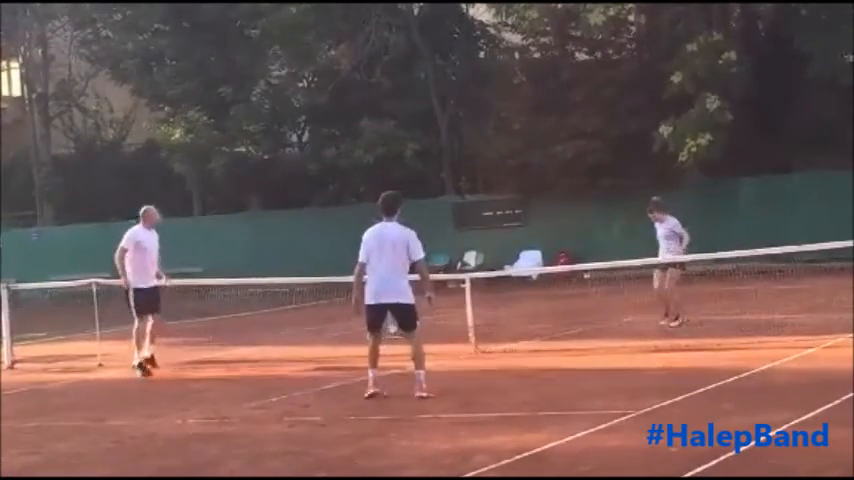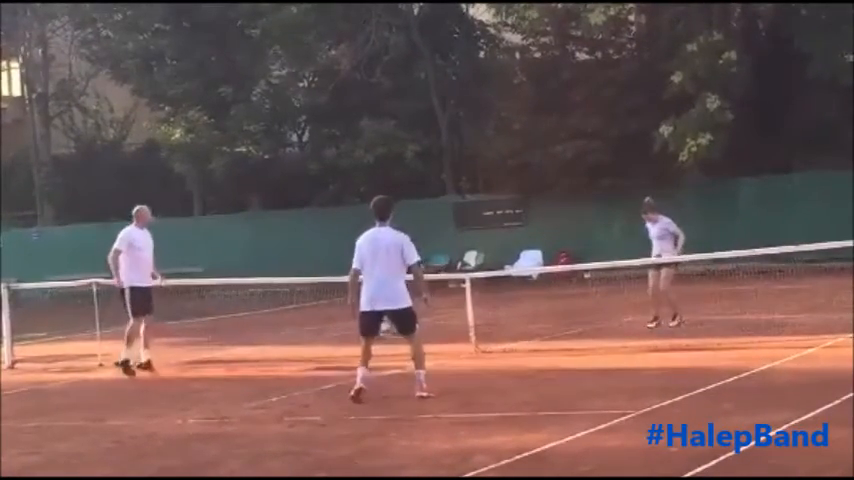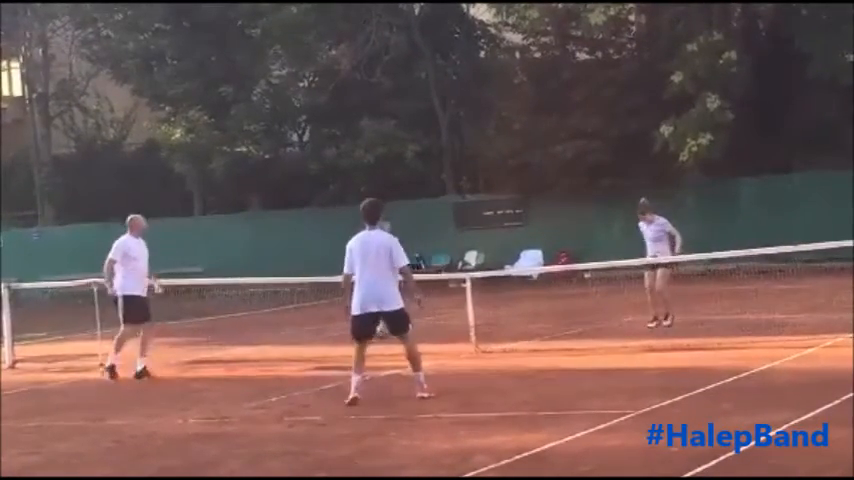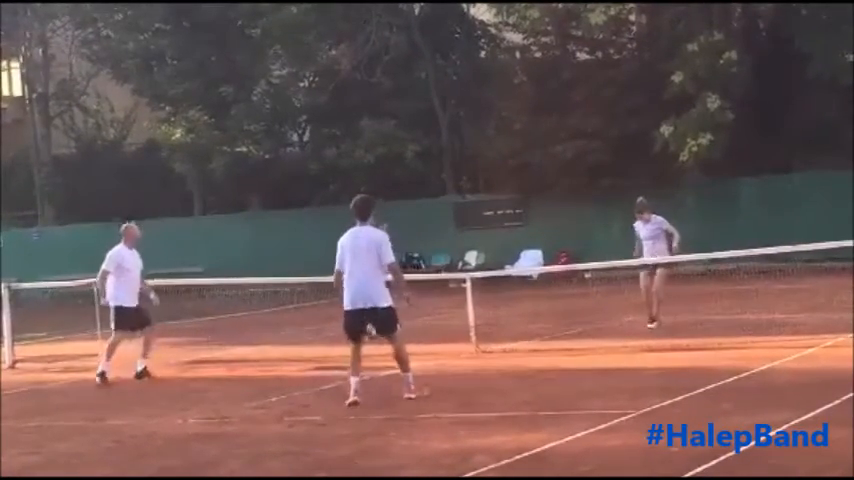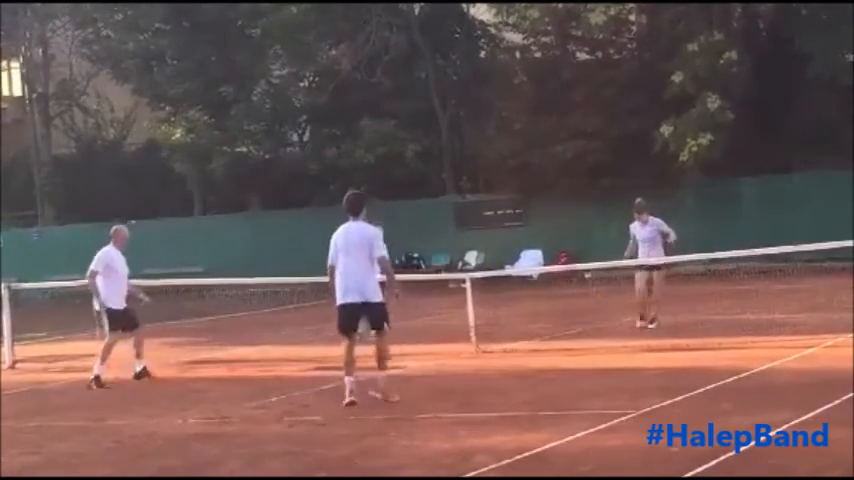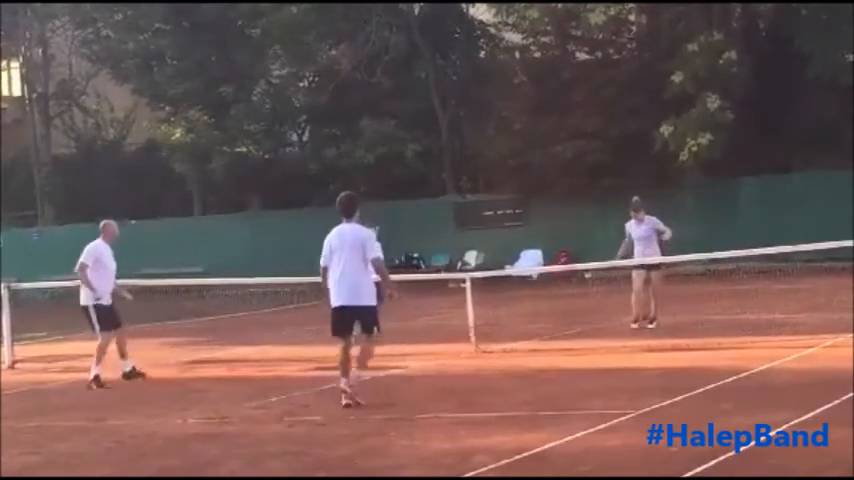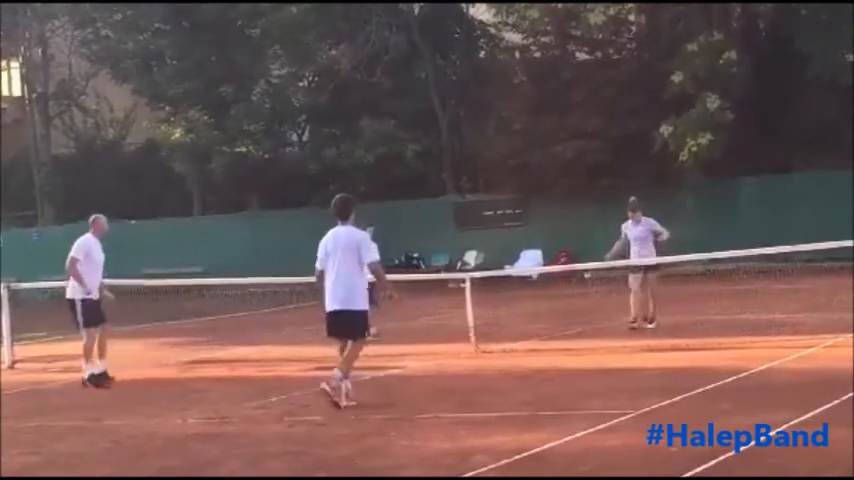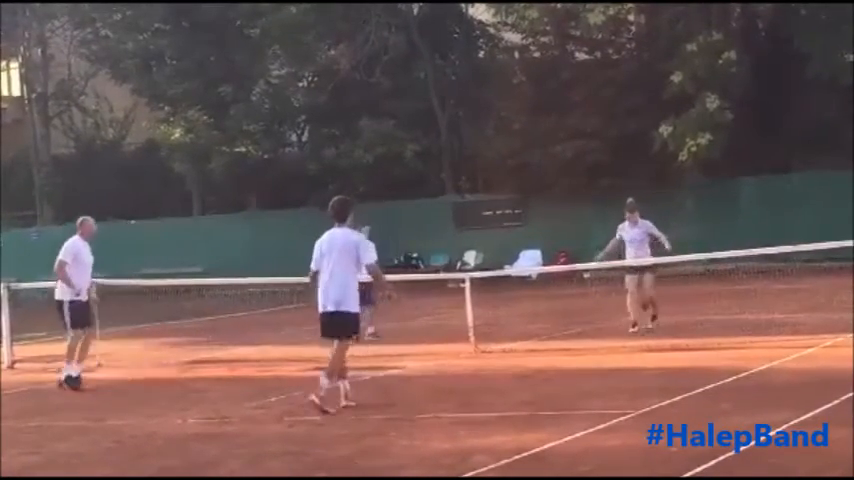
dt=0.1s
person 1, frame 1
left shoulder: (370, 234)
right shoulder: (407, 234)
left elbow: (361, 266)
right elbow: (420, 264)
left wrist: (356, 293)
right wrist: (428, 289)
left hip: (373, 295)
right hip: (400, 295)
left knee: (375, 339)
right knee: (413, 338)
left ankle: (372, 383)
right ankle: (421, 385)
person 1, frame 2
left shoulder: (363, 240)
right shoulder: (401, 238)
left elbow: (355, 272)
right elbow: (415, 268)
left wrist: (351, 297)
right wrist: (424, 291)
left hip: (370, 301)
right hip: (398, 299)
left knee: (366, 342)
right knee: (414, 339)
left ankle: (360, 382)
right ankle: (421, 386)
person 1, frame 3
left shoulder: (353, 243)
right shoulder: (390, 240)
left elbow: (347, 277)
right elbow: (404, 270)
left wrist: (347, 300)
right wrist: (415, 293)
left hip: (361, 304)
right hip: (389, 301)
left knee: (361, 346)
right knee: (408, 340)
left ankle: (355, 389)
right ankle: (421, 387)
person 1, frame 4
left shoulder: (344, 239)
right shoulder: (380, 236)
left elbow: (338, 273)
right elbow: (392, 267)
left wrist: (342, 293)
right wrist: (404, 290)
left hip: (352, 300)
right hip: (378, 298)
left knee: (356, 345)
right knee: (395, 340)
left ankle: (354, 391)
right ankle: (409, 387)
person 1, frame 5
left shoulder: (337, 234)
right shoulder: (372, 231)
left elbow: (331, 268)
right elbow: (383, 262)
left wrist: (336, 287)
right wrist: (394, 285)
left hip: (345, 296)
right hip: (370, 294)
left knee: (350, 341)
right knee: (381, 336)
left ankle: (350, 392)
right ankle: (381, 386)
person 1, frame 6
left shoulder: (331, 236)
right shoulder: (365, 233)
left elbow: (324, 270)
right elbow: (377, 263)
left wrist: (329, 289)
right wrist: (388, 286)
left hip: (339, 298)
right hip: (363, 297)
left knee: (345, 343)
right knee: (368, 339)
left ankle: (347, 389)
right ankle: (350, 382)
person 1, frame 7
left shoulder: (327, 239)
right shoulder: (360, 236)
left elbow: (319, 274)
right elbow: (374, 267)
right wrist: (385, 288)
left hip: (334, 301)
right hip: (355, 300)
left knee: (344, 345)
right knee: (356, 344)
left ankle: (346, 393)
right ankle: (333, 382)
person 1, frame 8
left shoulder: (322, 240)
right shoulder: (357, 238)
left elbow: (313, 274)
right elbow: (372, 268)
right wrist: (384, 288)
left hip: (326, 301)
right hip: (346, 302)
left knee: (339, 346)
right knee: (341, 347)
left ankle: (345, 394)
right ankle: (320, 392)
person 2, frame 1
left shoulder: (154, 234)
right shoulder: (134, 233)
right elbow: (119, 255)
left wrist: (160, 273)
right wrist: (124, 276)
left hip: (151, 284)
right hip: (136, 285)
left knee: (154, 318)
right knee: (141, 321)
left ankle: (148, 355)
right ankle: (138, 361)
person 2, frame 2
left shoulder: (147, 234)
right shoulder: (127, 233)
right elbow: (112, 256)
left wrist: (155, 273)
right wrist: (116, 277)
left hip: (146, 284)
right hip: (132, 285)
left knee: (147, 321)
right knee: (136, 320)
left ankle: (144, 360)
right ankle: (125, 359)
person 2, frame 3
left shoulder: (142, 244)
right shoulder: (122, 243)
right elbow: (108, 265)
left wrist: (153, 282)
right wrist: (110, 285)
left hip: (140, 294)
right hip: (126, 293)
left knee: (145, 330)
right knee: (128, 328)
left ankle: (141, 368)
right ankle: (111, 364)
person 2, frame 4
left shoulder: (135, 254)
right shoulder: (116, 253)
right elbow: (101, 276)
left wrist: (150, 292)
right wrist: (104, 297)
left hip: (133, 303)
right hip: (119, 303)
left knee: (148, 332)
right knee: (119, 335)
left ankle: (141, 368)
right ankle: (102, 372)
person 2, frame 5
left shoulder: (120, 257)
right shoulder: (105, 254)
right elbow: (90, 277)
left wrist: (140, 294)
right wrist: (99, 299)
left hip: (120, 305)
right hip: (108, 306)
left knee: (138, 334)
right knee: (113, 337)
left ankle: (139, 369)
right ankle: (96, 376)
person 2, frame 6
left shoulder: (107, 250)
right shoulder: (94, 248)
right elbow: (79, 270)
left wrist: (122, 292)
right wrist: (93, 291)
left hip: (106, 301)
right hip: (94, 301)
left knee: (120, 334)
right knee: (106, 336)
left ankle: (128, 369)
right ankle: (94, 376)
person 2, frame 7
left shoulder: (96, 244)
right shoulder: (84, 242)
right elbow: (70, 265)
left wrist: (103, 290)
right wrist: (84, 286)
left hip: (92, 296)
right hip: (80, 296)
left knee: (103, 330)
right knee: (90, 333)
left ankle: (100, 371)
right ankle: (90, 374)
person 2, frame 8
left shoulder: (85, 246)
right shoulder: (72, 245)
right elbow: (58, 269)
left wrist: (89, 291)
right wrist: (74, 288)
left hip: (81, 298)
right hip: (68, 298)
left knee: (87, 334)
right knee: (76, 335)
left ankle: (74, 373)
right ankle: (67, 376)
person 3, frame 1
left shoulder: (673, 222)
right shoulder: (657, 224)
left elbow: (686, 236)
left wrist: (681, 249)
right hip: (662, 259)
left knee: (669, 289)
right knee: (657, 288)
left ankle: (679, 316)
right ankle: (668, 313)
person 3, frame 2
left shoulder: (666, 222)
right shoulder: (648, 225)
left elbow: (681, 235)
left wrist: (678, 249)
right hip: (656, 258)
left knee: (664, 288)
right knee: (652, 289)
left ankle: (677, 315)
right ankle: (656, 318)
person 3, frame 3
left shoulder: (662, 222)
right shoulder: (641, 226)
left elbow: (676, 235)
left wrist: (677, 247)
right hip: (651, 259)
left knee: (660, 288)
right knee: (650, 289)
left ankle: (668, 314)
right ankle: (656, 317)
person 3, frame 4
left shoulder: (659, 221)
right shoulder: (637, 225)
left elbow: (674, 233)
left wrist: (675, 243)
right wrist: (636, 254)
left knee: (656, 289)
right knee: (645, 290)
left ankle: (656, 316)
right ankle: (652, 317)
person 3, frame 5
left shoulder: (657, 223)
right shoulder: (633, 227)
left elbow: (672, 233)
left wrist: (671, 239)
right wrist: (627, 256)
left knee: (655, 292)
right knee: (640, 290)
left ankle: (653, 318)
right ankle: (642, 316)
person 3, frame 6
left shoulder: (653, 221)
right shoulder: (629, 226)
left elbow: (668, 231)
right elbow: (628, 241)
left wrist: (665, 236)
right wrist: (619, 255)
left knee: (652, 291)
right knee: (637, 289)
left ankle: (653, 318)
right ankle: (636, 318)
person 3, frame 7
left shoulder: (650, 223)
right shoulder: (625, 227)
left elbow: (665, 231)
right elbow: (622, 242)
left wrist: (663, 237)
right wrist: (611, 254)
left knee: (650, 292)
right knee: (635, 291)
left ankle: (651, 318)
right ankle: (634, 320)
person 3, frame 8
left shoulder: (646, 225)
right shoulder: (621, 228)
left elbow: (661, 236)
right elbow: (615, 242)
left wrist: (666, 244)
right wrist: (603, 254)
left knee: (648, 294)
right knee: (632, 292)
left ankle: (654, 314)
right ankle: (634, 323)
